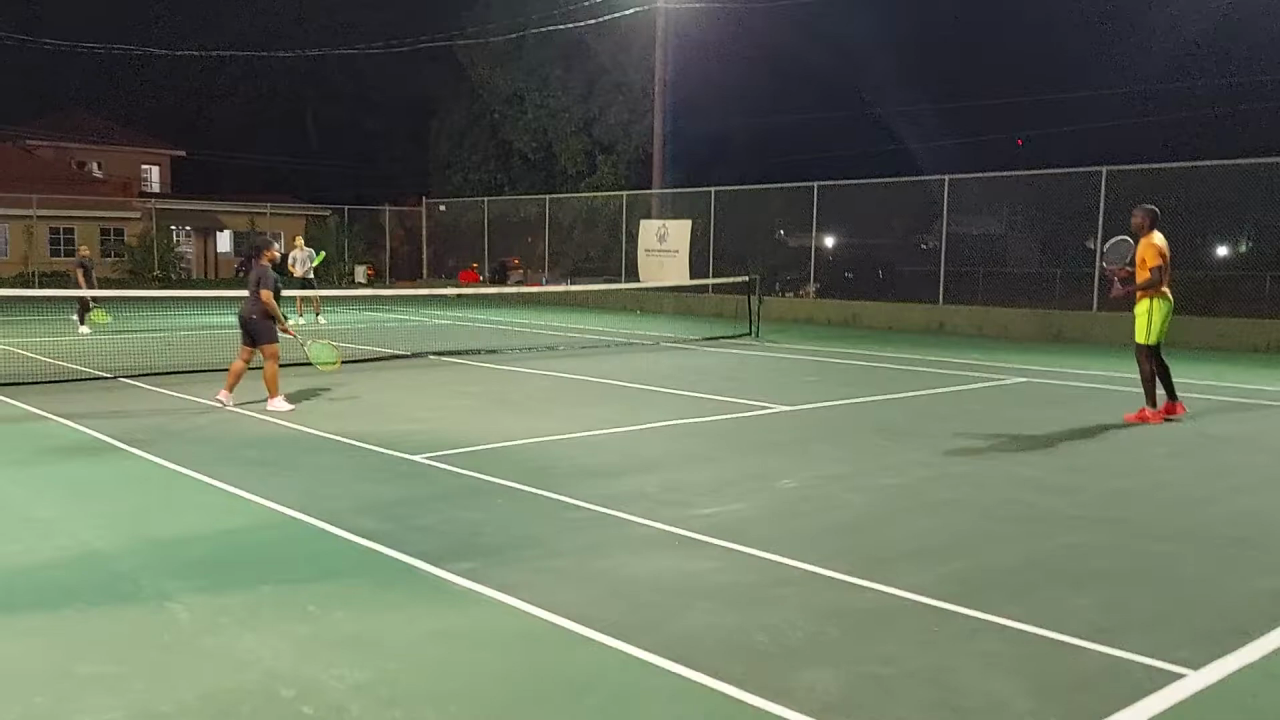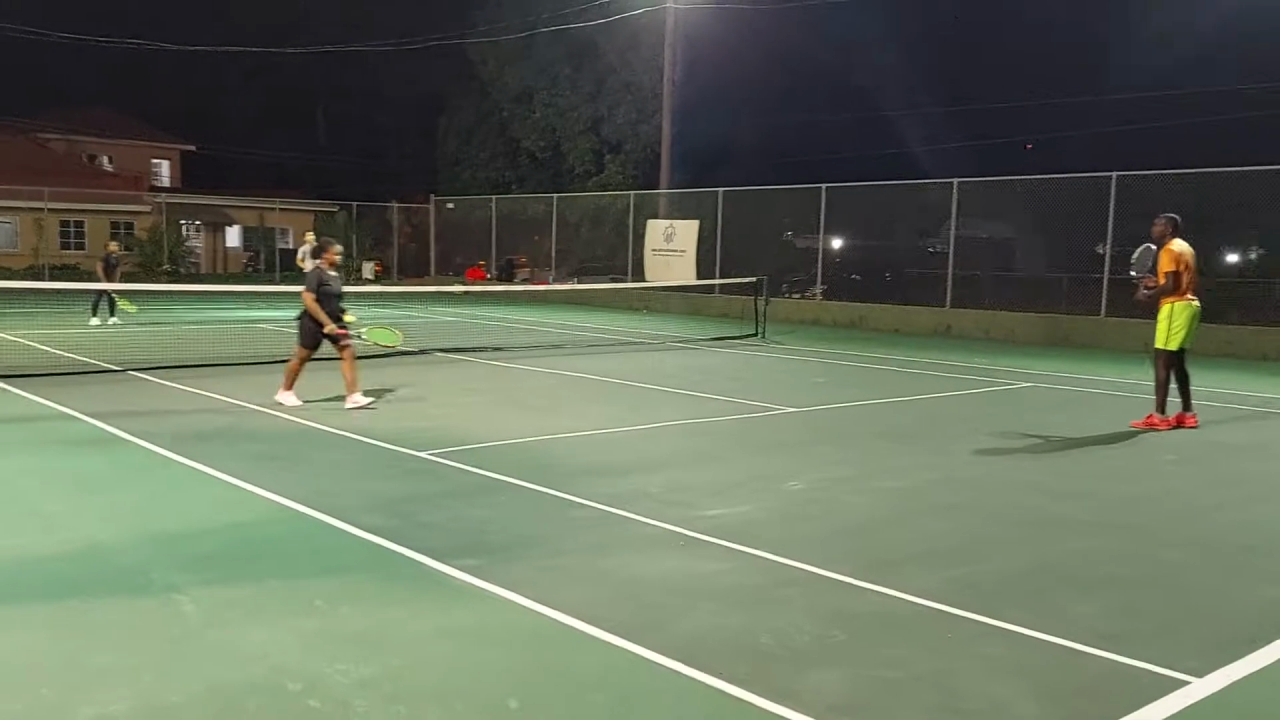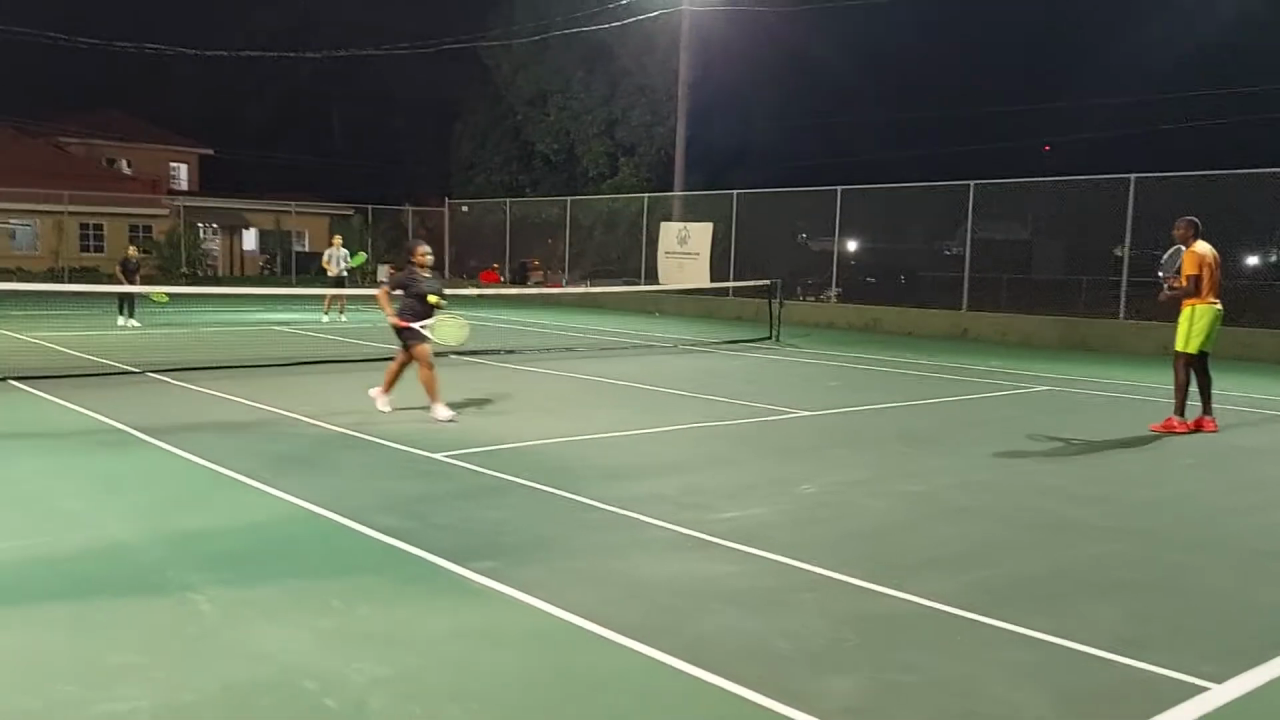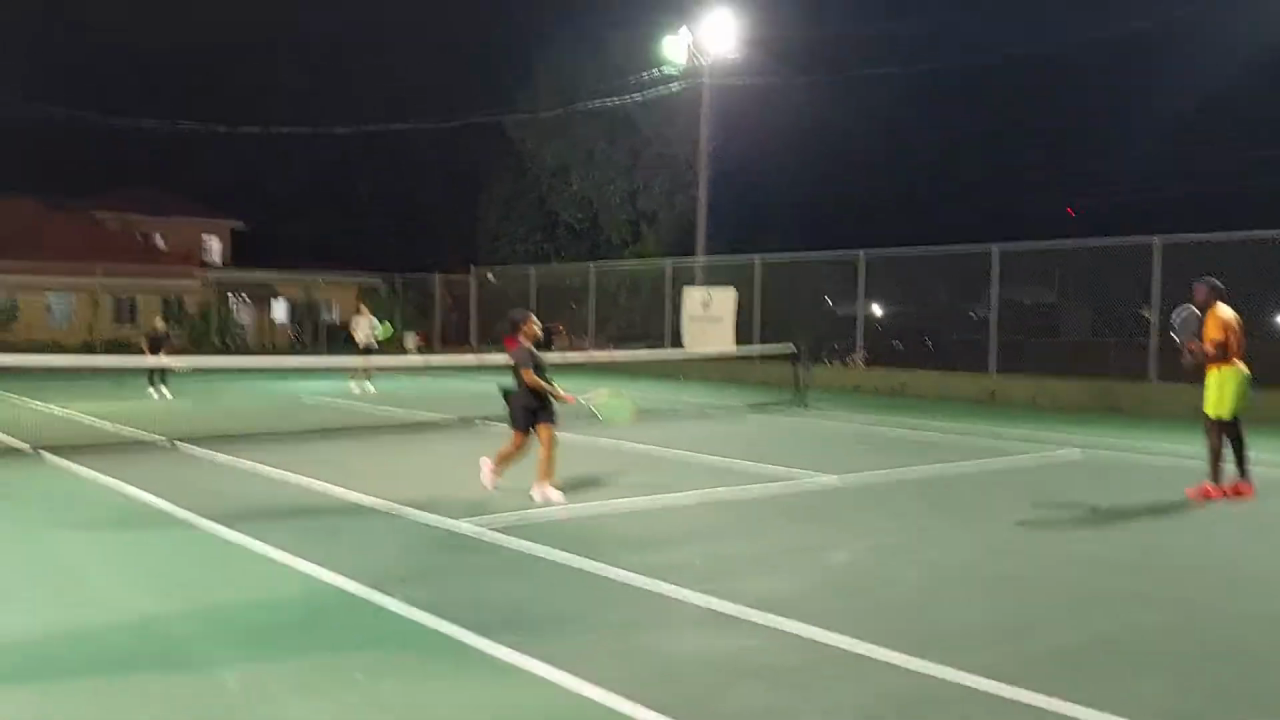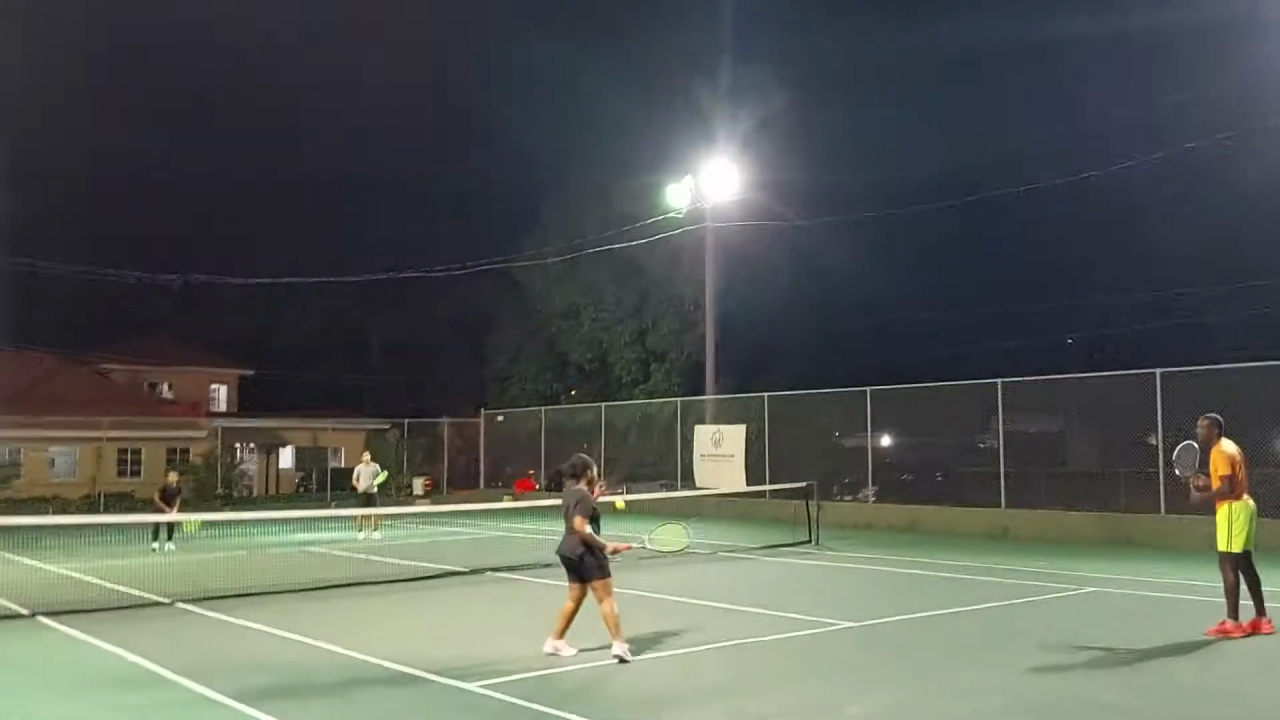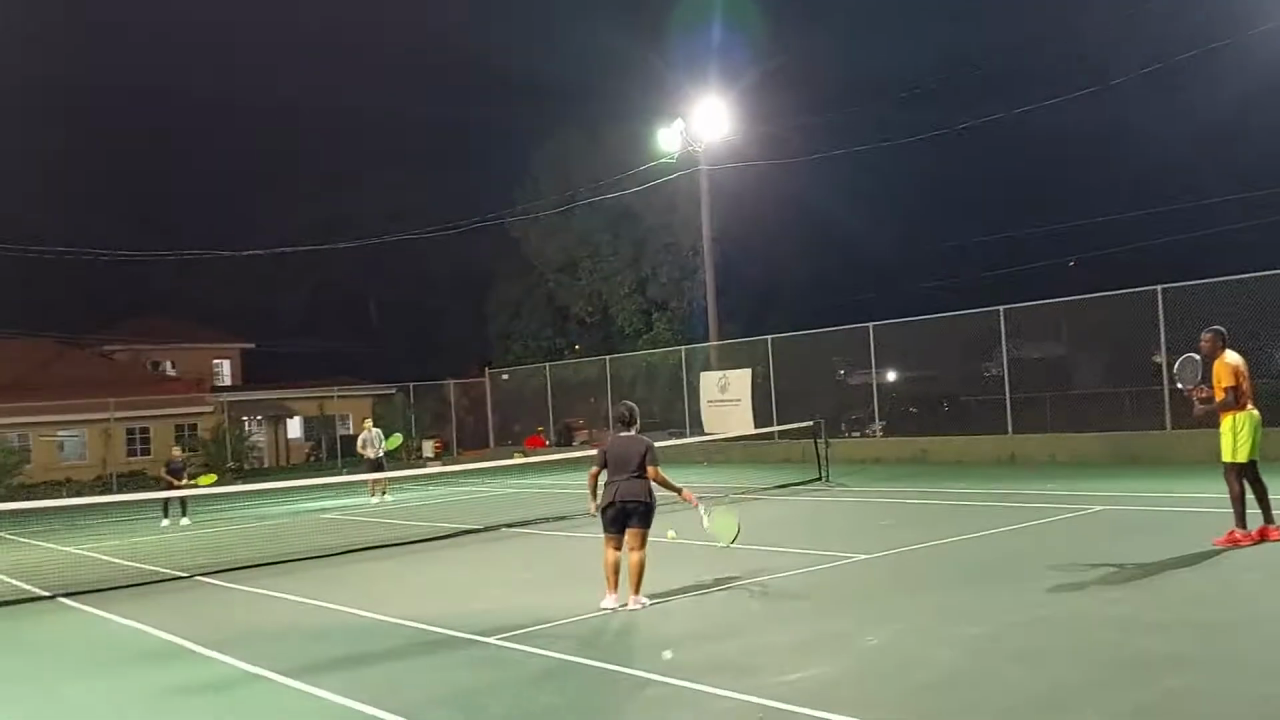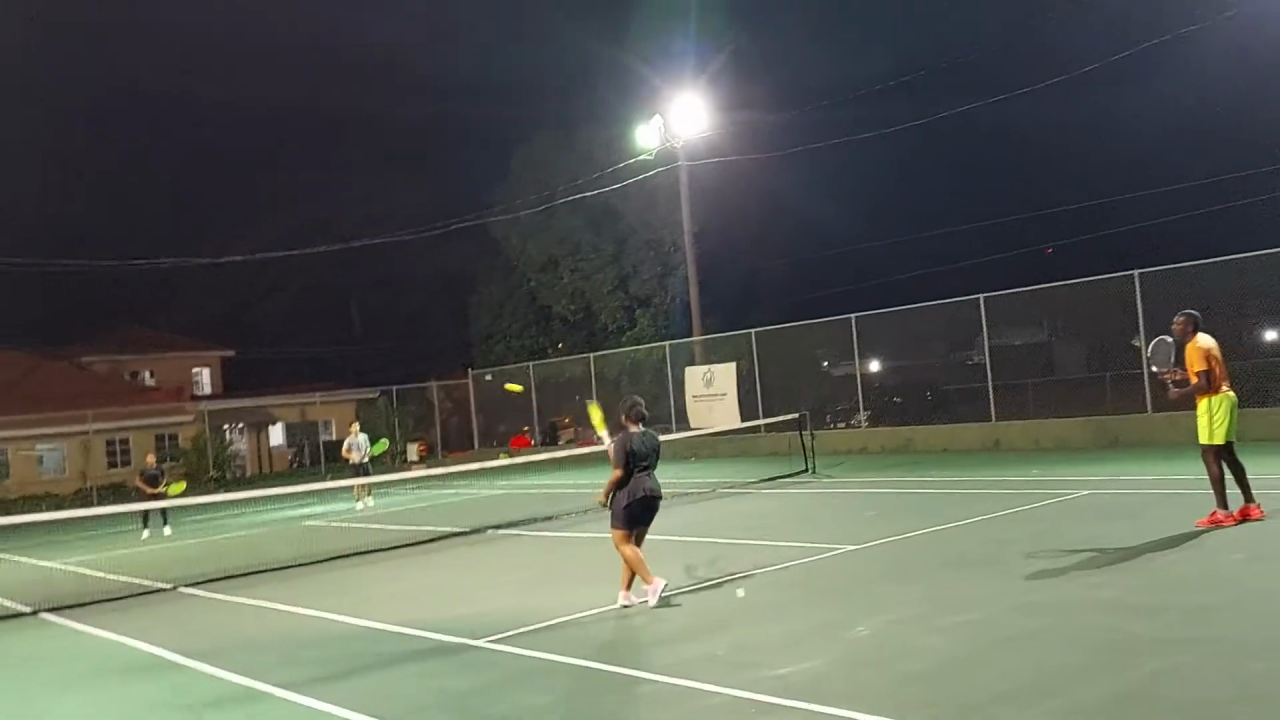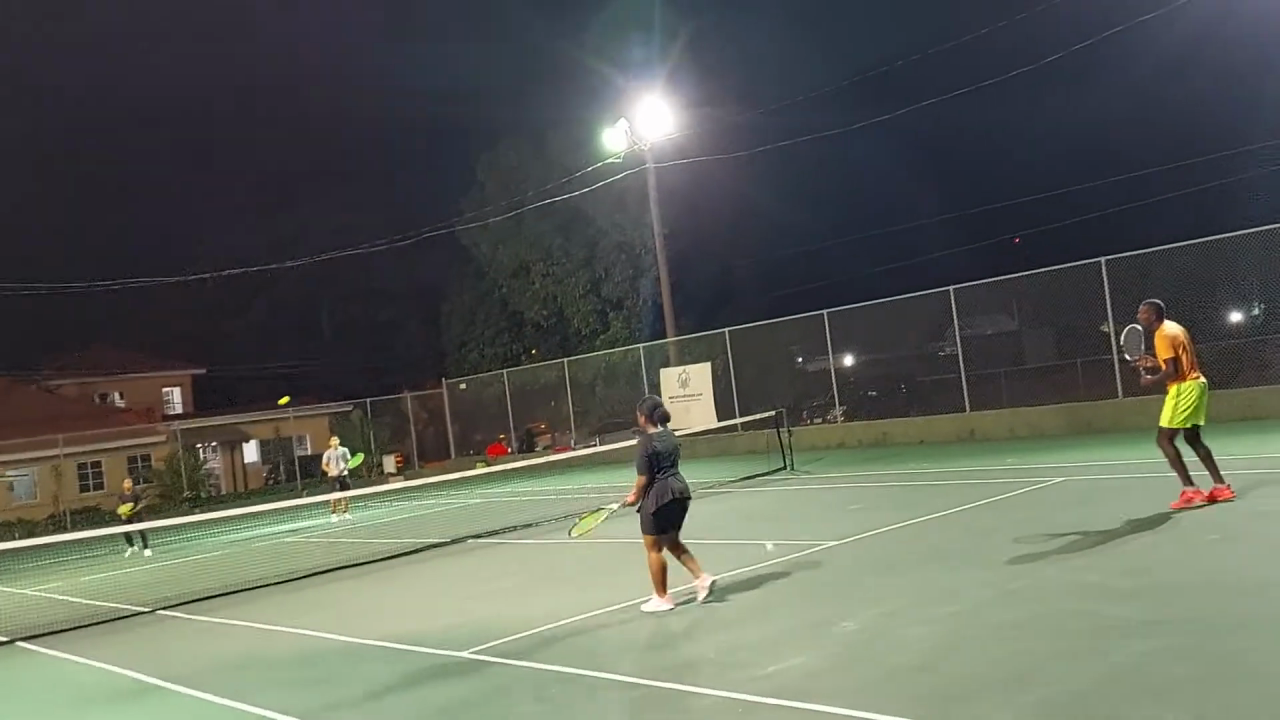
dt=0.5s
person 1, frame 1
left shoulder: (1151, 243)
right shoulder: (1153, 240)
left elbow: (1156, 279)
left wrist: (1127, 290)
right wrist: (1130, 272)
left hip: (1152, 303)
right hip: (1156, 301)
left knee: (1143, 354)
right knee: (1154, 354)
left ankle: (1151, 410)
right ankle: (1173, 402)
person 1, frame 2
left shoulder: (1169, 250)
right shoulder: (1185, 248)
left elbow: (1171, 286)
left wrist: (1148, 295)
right wrist: (1157, 283)
left hip: (1175, 308)
right hip: (1188, 305)
left knee: (1162, 360)
right knee: (1177, 361)
left ankle: (1160, 416)
right ankle: (1187, 414)
person 1, frame 3
left shoulder: (1192, 253)
right shoulder: (1210, 251)
left elbow: (1192, 289)
left wrist: (1170, 295)
right wrist: (1181, 285)
left hip: (1197, 310)
right hip: (1211, 308)
left knee: (1181, 362)
right knee: (1200, 363)
left ankle: (1178, 419)
right ankle: (1207, 418)
person 1, frame 4
left shoulder: (1214, 316)
right shoulder: (1229, 313)
left elbow: (1220, 354)
left wrist: (1196, 360)
right wrist: (1201, 349)
left hip: (1223, 374)
right hip: (1236, 371)
left knee: (1214, 427)
right knee: (1231, 427)
left ankle: (1214, 485)
right ankle: (1243, 482)
person 1, frame 5
left shoulder: (1220, 451)
right shoulder: (1227, 447)
left elbow: (1228, 489)
left wrist: (1202, 497)
right wrist: (1208, 483)
left hip: (1233, 509)
right hip: (1241, 506)
left knee: (1228, 564)
right knee: (1244, 563)
left ankle: (1232, 622)
right ankle: (1261, 618)
person 1, frame 6
left shoulder: (1223, 363)
right shoulder: (1233, 358)
left elbow: (1232, 400)
left wrist: (1206, 409)
right wrist: (1211, 394)
left hip: (1237, 420)
right hip: (1247, 417)
left knee: (1232, 474)
right knee: (1250, 473)
left ankle: (1241, 532)
person 1, frame 7
left shoulder: (1195, 347)
right shoulder: (1205, 340)
left elbow: (1205, 384)
left wrist: (1180, 392)
right wrist: (1185, 376)
left hip: (1213, 402)
right hip: (1224, 398)
left knee: (1210, 456)
right knee: (1228, 454)
left ankle: (1223, 513)
right ankle: (1250, 506)
person 1, frame 8
left shoulder: (1163, 335)
right shoulder: (1174, 328)
left elbow: (1173, 371)
left wrist: (1151, 380)
right wrist: (1155, 363)
left hip: (1183, 389)
right hip: (1196, 385)
left knee: (1164, 439)
right knee: (1193, 438)
left ankle: (1190, 489)
right ankle: (1221, 487)
person 2, frame 1
left shoulder: (257, 270)
right shoulder: (267, 272)
right elbow: (266, 299)
left wrist: (279, 317)
right wrist: (281, 322)
left hip: (249, 317)
right hip: (259, 319)
left knee: (244, 357)
right knee: (272, 357)
left ankle: (225, 393)
right ankle: (274, 399)
person 2, frame 2
left shoulder: (335, 275)
right shoulder: (316, 275)
right elbow: (308, 301)
left wrist: (342, 311)
right wrist: (326, 323)
left hip: (336, 322)
right hip: (313, 322)
left knee: (349, 353)
right knee: (301, 358)
left ankle: (354, 397)
right ankle: (285, 392)
person 2, frame 3
left shoulder: (435, 278)
right shoulder: (406, 275)
left elbow: (442, 303)
right elbow: (382, 292)
left wrist: (438, 302)
right wrist: (390, 315)
right hip: (407, 323)
left knee: (402, 361)
right knee: (427, 361)
left ankle: (381, 392)
right ankle: (436, 405)
person 2, frame 4
left shoulder: (529, 348)
right shoulder: (522, 349)
right elbow: (529, 379)
left wrist: (549, 384)
right wrist: (556, 393)
left hip: (540, 401)
right hip: (523, 401)
left knee: (549, 442)
right knee: (518, 444)
left ankle: (543, 487)
right ankle: (490, 465)
person 2, frame 5
left shoulder: (570, 493)
right shoulder: (584, 497)
right elbow: (580, 526)
left wrist: (592, 498)
right wrist: (605, 545)
left hip: (570, 551)
right hip: (585, 551)
left knee: (575, 597)
right knee: (606, 597)
left ankle: (555, 641)
right ankle: (618, 644)
person 2, frame 6
left shoulder: (608, 444)
right shoulder: (645, 444)
left elbow: (593, 473)
right elbow: (655, 475)
left wrist: (593, 499)
right wrist: (679, 491)
left hip: (613, 499)
right hip: (641, 498)
left knee: (612, 547)
right knee: (636, 548)
left ankle: (611, 595)
right ankle: (635, 596)
person 2, frame 7
left shoulder: (624, 440)
right shoulder: (653, 438)
left elbow: (618, 474)
left wrist: (605, 494)
left hip: (629, 495)
right hip: (651, 493)
left knee: (623, 543)
right knee: (634, 543)
left ankle: (653, 582)
right ankle: (625, 592)
person 2, frame 8
left shoulder: (645, 442)
right shoulder: (671, 437)
left elbow: (644, 479)
left wrist: (634, 497)
right wrist: (639, 493)
left hip: (658, 498)
right hip: (680, 493)
left knee: (653, 549)
right knee: (673, 543)
left ankle: (662, 597)
right ankle: (702, 577)
